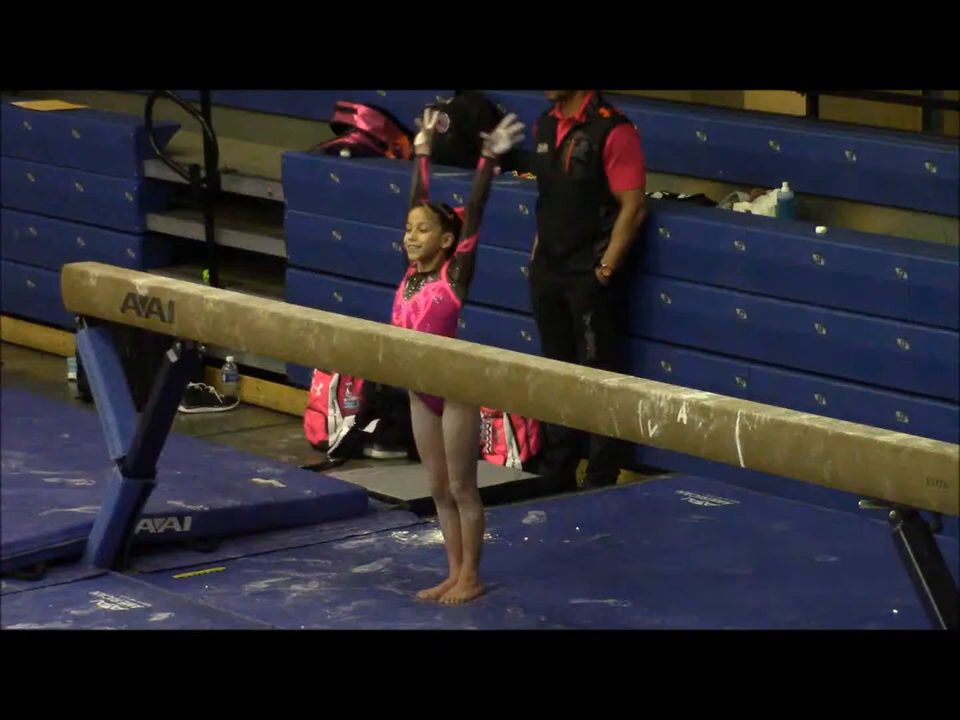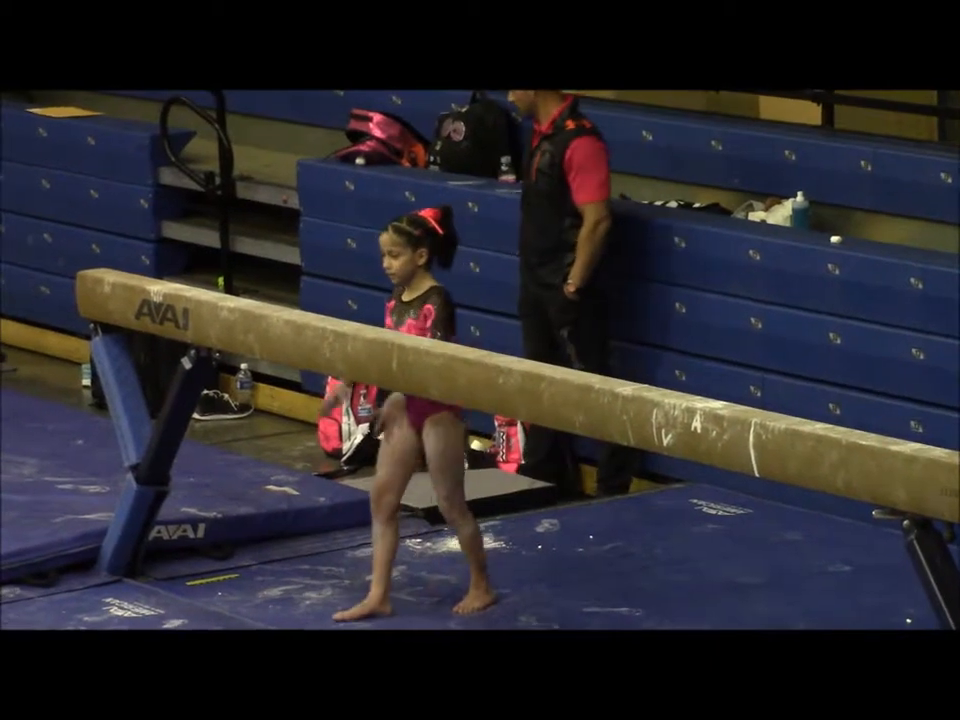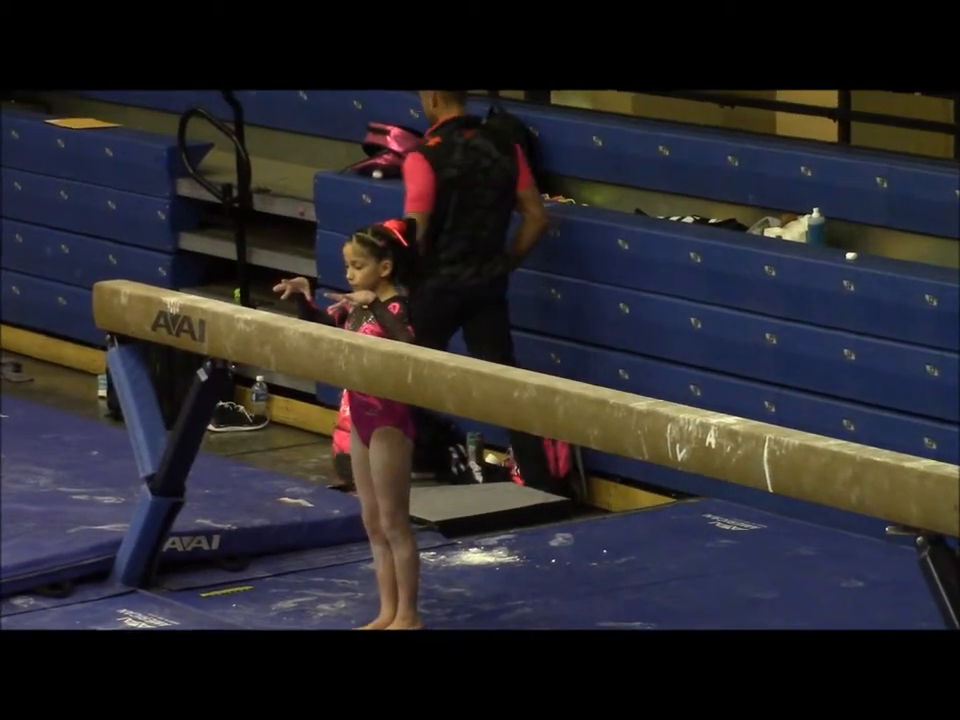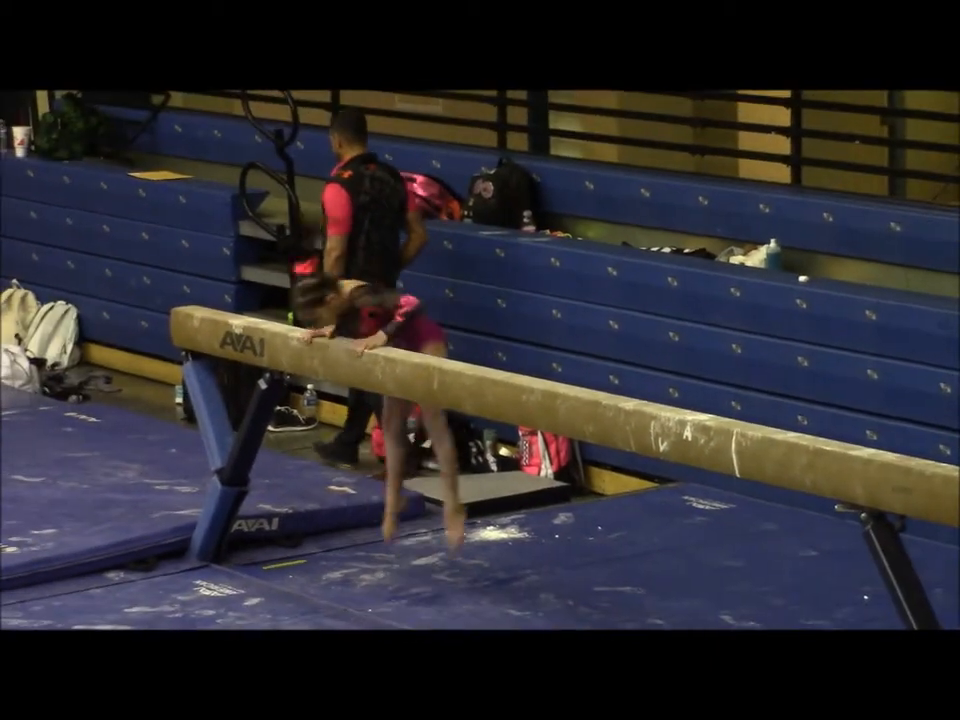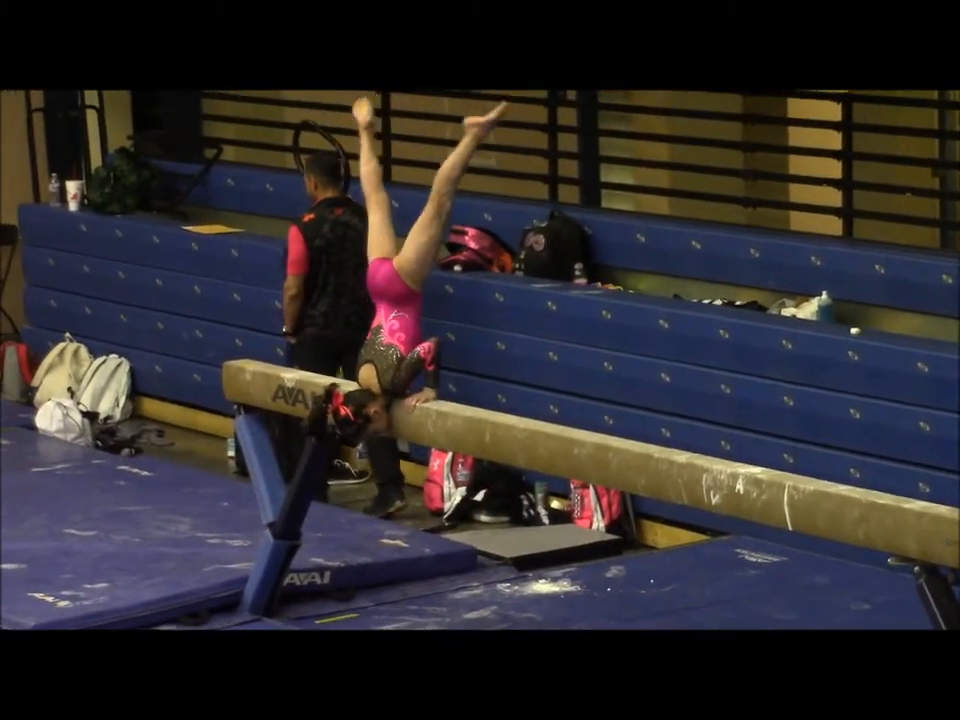
dt=1s
person 1, frame 1
left shoulder: (454, 275)
right shoulder: (412, 272)
left elbow: (474, 213)
right elbow: (419, 202)
left wrist: (487, 159)
right wrist: (422, 151)
right hip: (420, 391)
left knee: (462, 488)
right knee: (439, 489)
left ankle: (471, 577)
right ankle: (454, 573)
person 1, frame 2
left shoulder: (436, 302)
right shoulder: (396, 300)
left wrist: (399, 397)
left hip: (438, 409)
right hip: (407, 406)
left knee: (451, 505)
right knee: (381, 499)
left ankle: (481, 585)
right ankle: (378, 595)
person 1, frame 3
left shoulder: (394, 308)
right shoulder: (353, 306)
left elbow: (406, 345)
right elbow: (318, 324)
left wrist: (374, 304)
right wrist: (303, 296)
left hip: (389, 423)
right hip: (361, 419)
left knee: (394, 524)
right knee: (373, 523)
left ankle: (408, 616)
right ankle: (387, 613)
person 1, frame 4
left shoulder: (358, 296)
right shoulder: (336, 299)
left elbow: (411, 308)
left wrist: (382, 336)
right wrist: (326, 330)
left hip: (424, 342)
right hip: (400, 347)
left knee: (435, 426)
right knee: (392, 429)
left ankle: (452, 506)
right ankle: (393, 504)
person 1, frame 5
left shoulder: (384, 382)
right shoulder: (368, 379)
left elbow: (429, 348)
left hip: (394, 288)
right hip: (386, 290)
left knee: (436, 207)
right knee: (375, 200)
left ankle: (476, 134)
right ankle: (364, 130)
person 2, frame 1
left shoulder: (612, 129)
right shoulder: (546, 124)
left elbow: (633, 207)
left wrist: (605, 270)
right wrist: (537, 253)
left hip: (590, 275)
right hip: (547, 269)
left ankle: (601, 481)
right ankle: (556, 473)
person 2, frame 2
left shoulder: (579, 140)
right shoulder: (541, 132)
left elbow: (596, 221)
left wrist: (574, 284)
left hip: (567, 287)
right hip: (535, 278)
left ankle: (613, 489)
right ankle: (544, 473)
person 2, frame 3
left shoulder: (425, 155)
right shoulder: (503, 145)
left elbow: (414, 234)
right elbow: (536, 217)
left hip: (437, 283)
right hip: (488, 281)
right ankle: (540, 483)
person 2, frame 4
left shoulder: (339, 186)
right shoulder: (392, 178)
left elbow: (336, 251)
right elbow: (418, 233)
right hip: (381, 288)
right ankle: (347, 443)
person 2, frame 5
left shoulder: (304, 228)
right shoulder: (369, 221)
left elbow: (293, 290)
left wrist: (290, 329)
left hip: (316, 332)
right hip: (359, 329)
